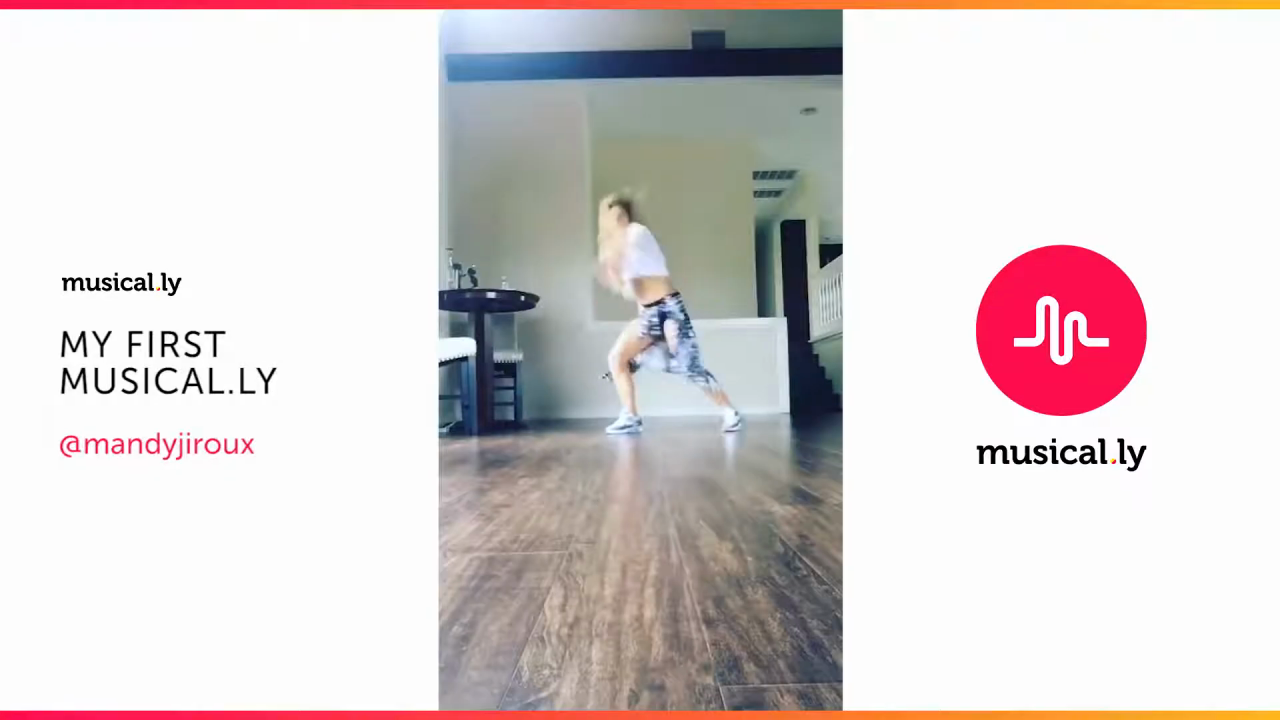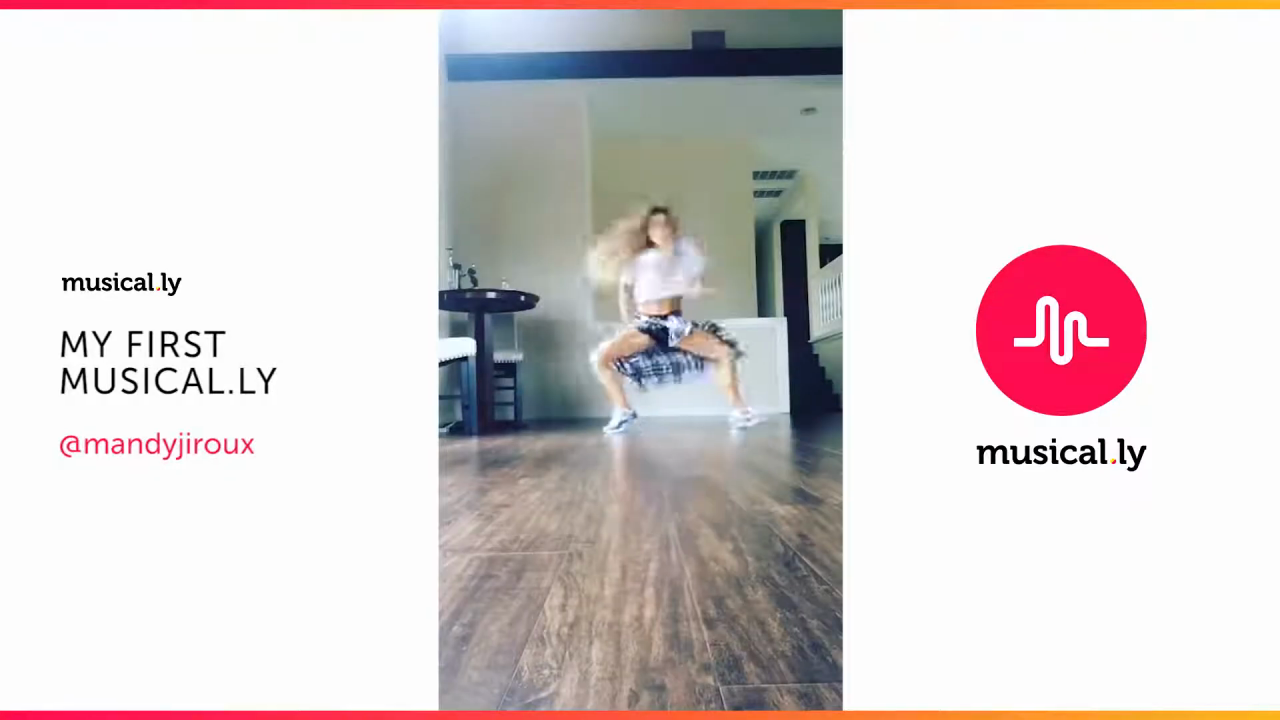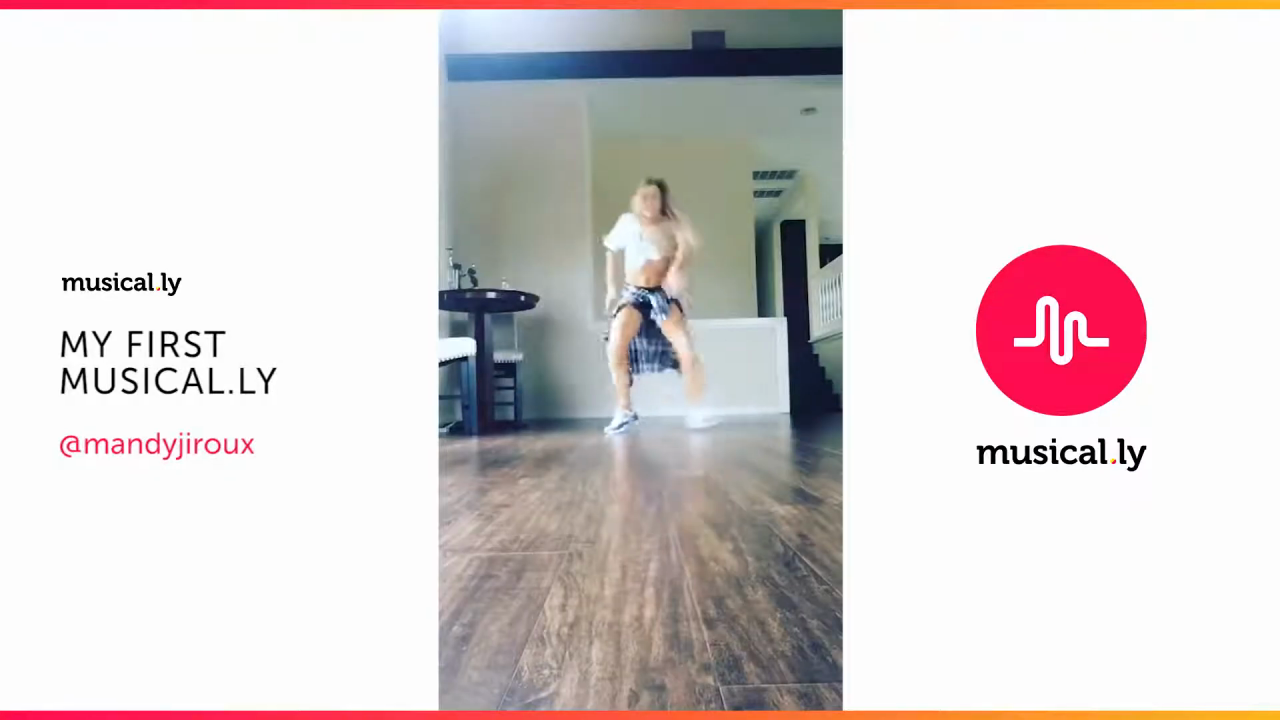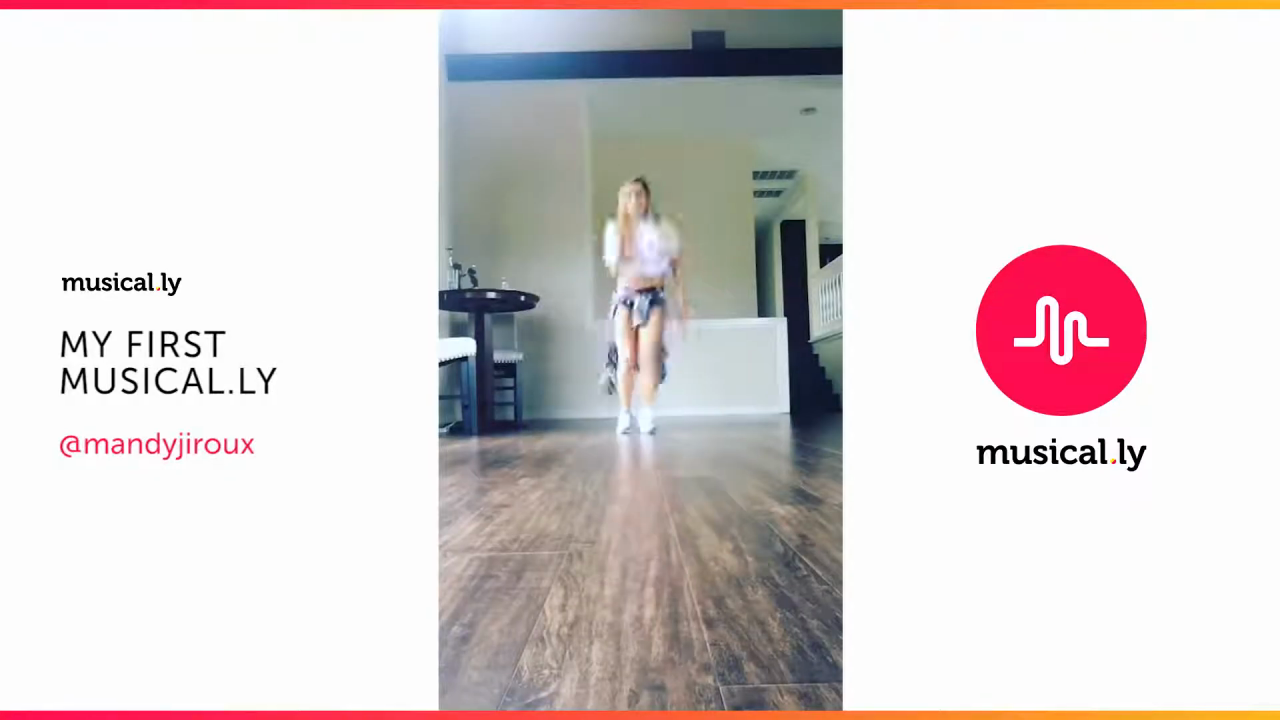
dt=0.3s
person 1, frame 1
left shoulder: (636, 232)
right shoulder: (627, 241)
left hip: (668, 307)
right hip: (649, 312)
left knee: (689, 367)
right knee: (616, 358)
left ankle: (729, 411)
right ankle: (630, 417)
person 1, frame 2
left shoulder: (684, 248)
right shoulder: (636, 257)
left elbow: (696, 280)
right elbow: (625, 290)
right wrist: (628, 321)
left hip: (675, 321)
right hip: (644, 323)
left knee: (724, 352)
right knee: (600, 357)
left ankle: (738, 411)
right ankle: (623, 411)
person 1, frame 3
left shoulder: (672, 226)
right shoulder: (628, 222)
left elbow: (685, 251)
right elbow: (613, 253)
left wrist: (677, 271)
right wrist: (611, 289)
left hip: (661, 297)
right hip: (632, 296)
left knee: (686, 350)
right knee: (616, 351)
left ankle: (696, 410)
right ankle: (624, 411)
person 1, frame 4
left shoulder: (663, 227)
right shoulder: (616, 228)
left elbow: (675, 263)
right elbow: (614, 268)
left wrist: (681, 296)
left hip: (654, 296)
right hip: (626, 296)
left knee: (648, 354)
right knee: (626, 356)
left ankle: (647, 410)
right ankle: (625, 414)
